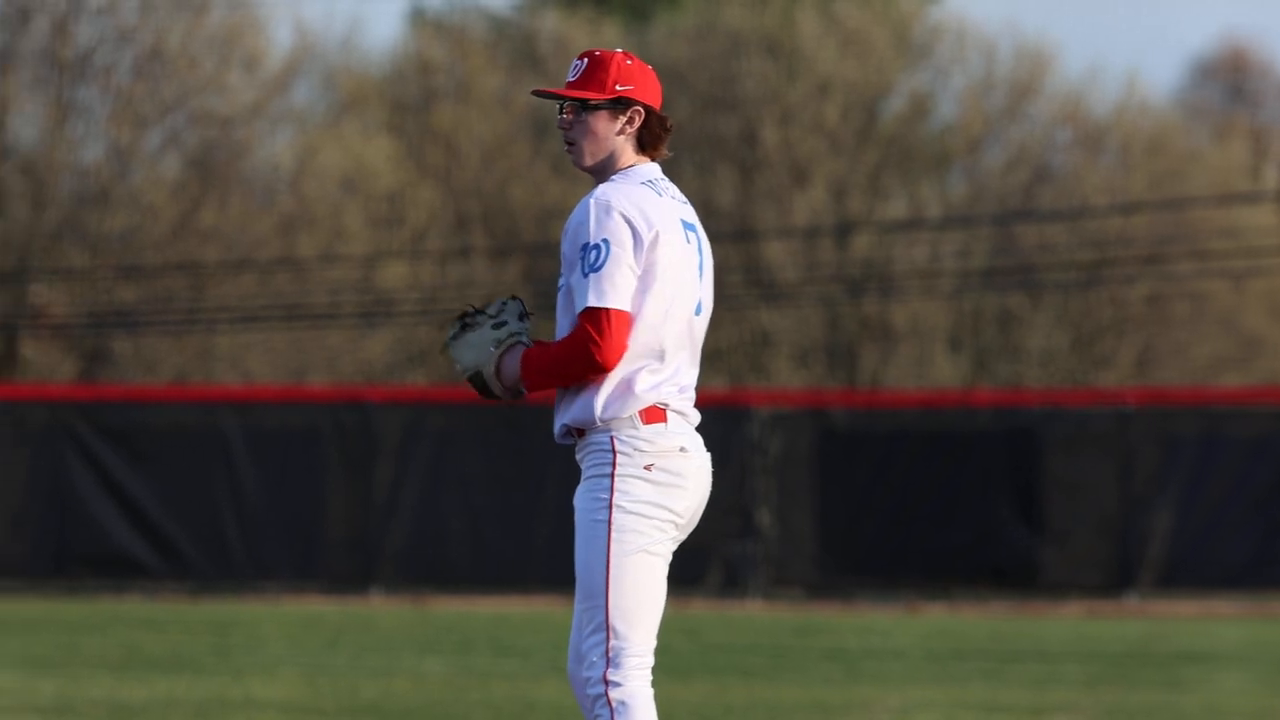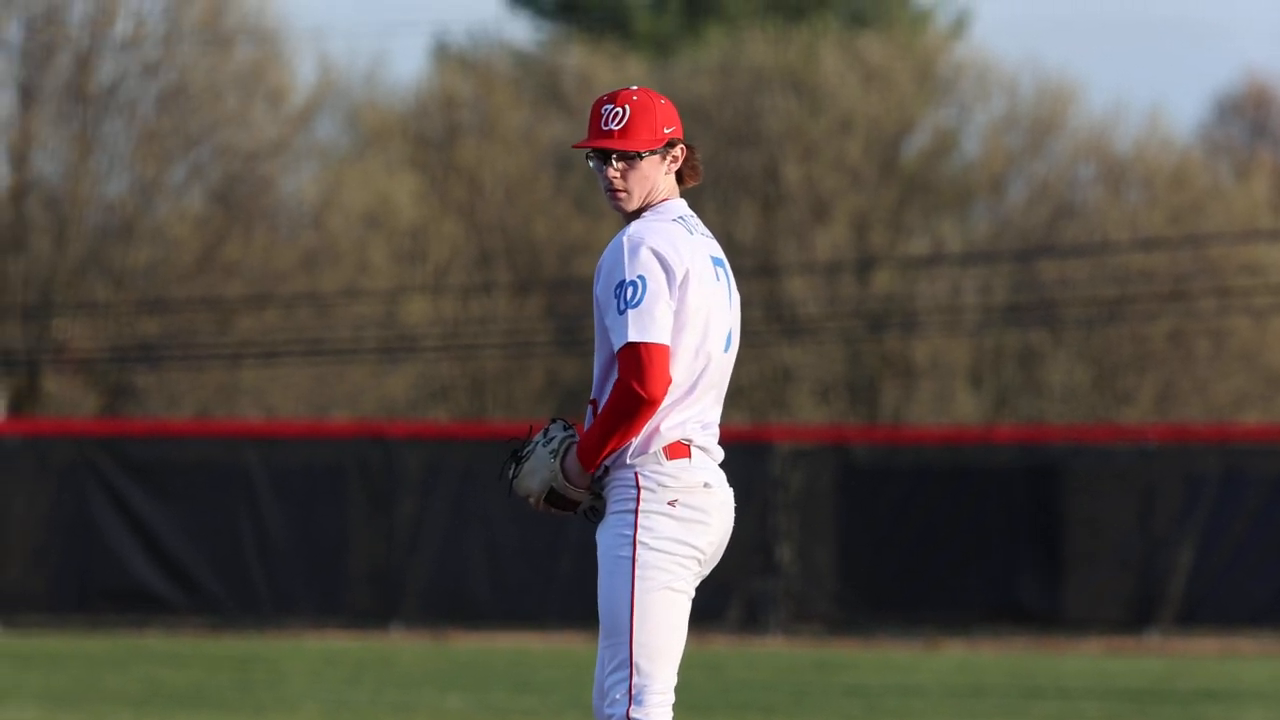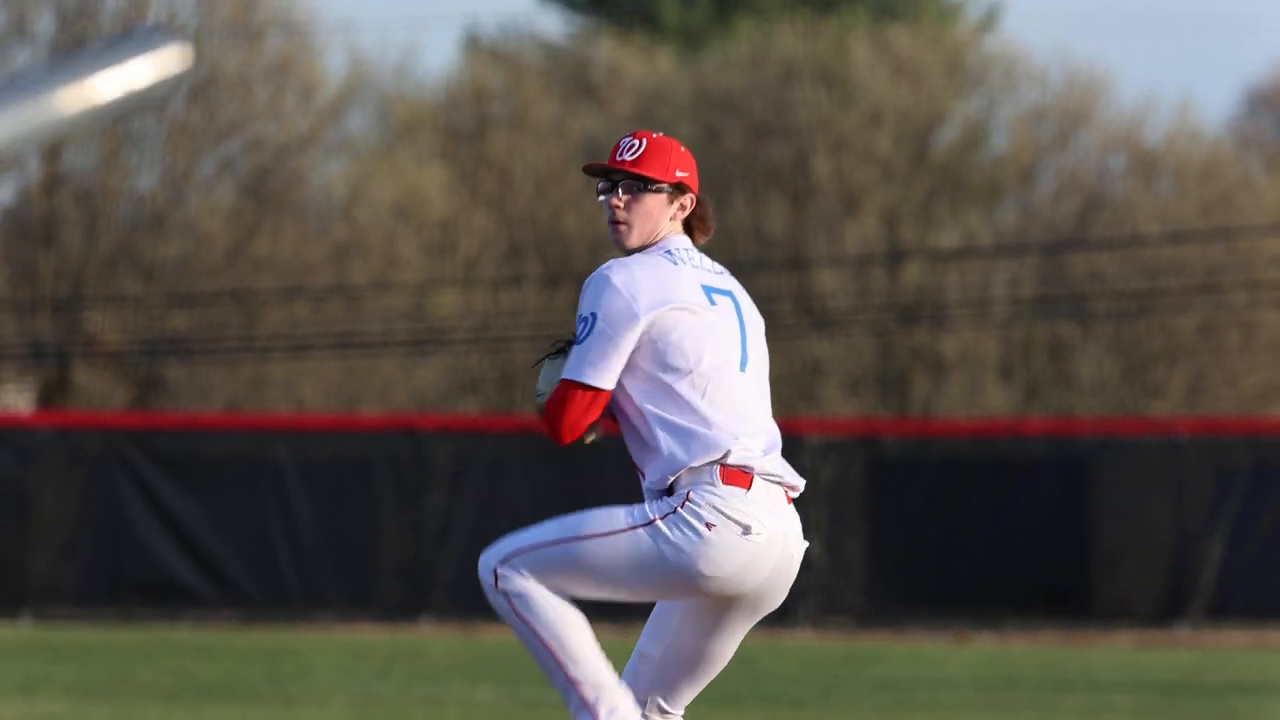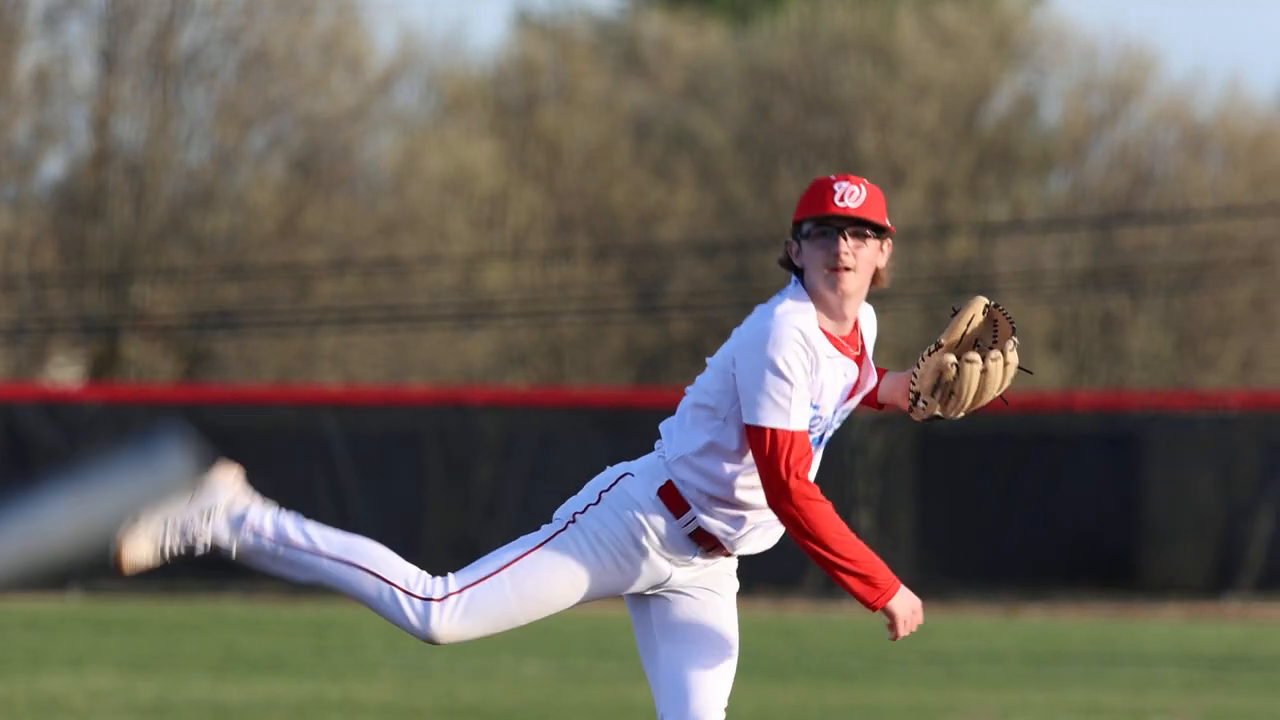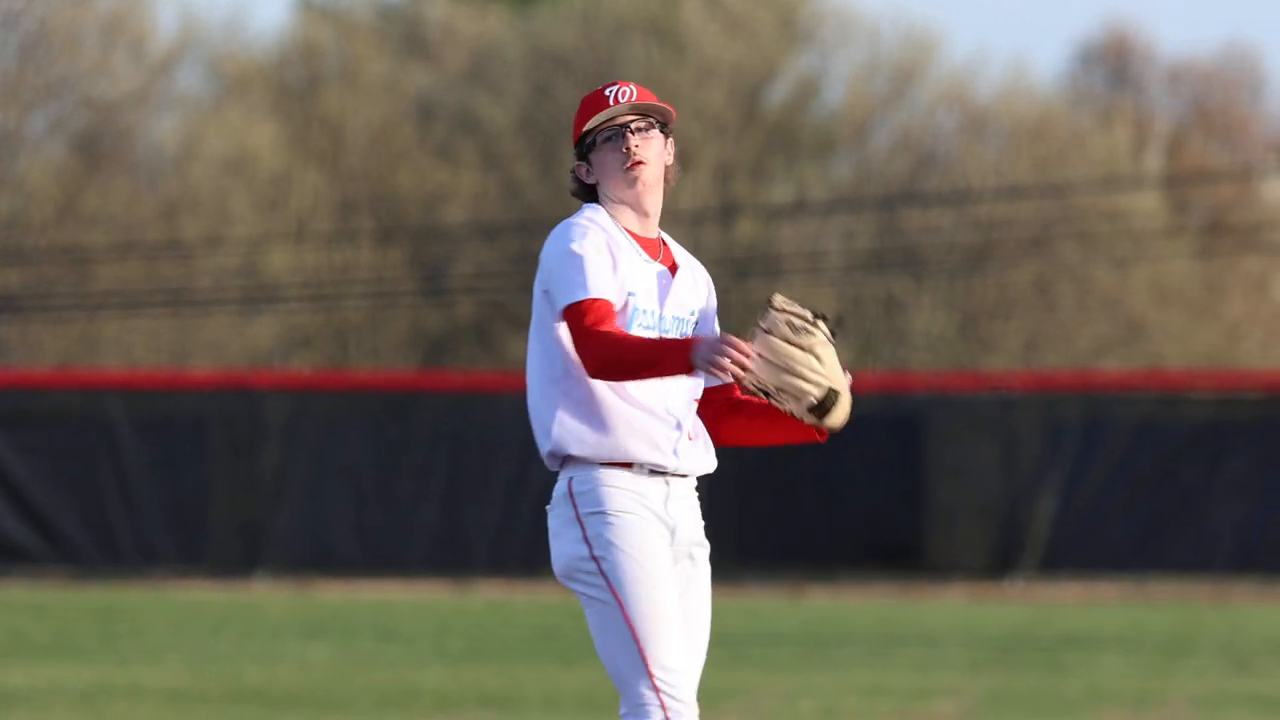
dt=1s
person 1, frame 1
left shoulder: (609, 206)
right shoulder: (676, 207)
left elbow: (600, 347)
left wrist: (522, 367)
right wrist: (540, 351)
left hip: (630, 456)
right hip: (676, 449)
right knee: (594, 665)
person 1, frame 2
left shoulder: (640, 245)
right shoulder: (704, 244)
left elbow: (646, 383)
left wrist: (584, 458)
right wrist: (596, 448)
left hip: (654, 492)
right hip: (700, 487)
person 1, frame 3
left shoulder: (619, 281)
right shoulder: (726, 287)
left elbow: (565, 422)
left wrist: (561, 389)
left hip: (713, 522)
right hip: (775, 537)
left knee: (504, 568)
person 1, frame 4
left shoulder: (859, 321)
right shoulder: (784, 334)
right elbow: (787, 491)
left wrist: (876, 386)
right wrist: (881, 588)
left hip: (700, 569)
right hip: (636, 523)
right knee: (431, 609)
right ankle: (221, 518)
person 1, frame 5
left shoulder: (692, 274)
right shoulder: (577, 241)
left elbow: (720, 418)
right elbow: (598, 353)
left wrist: (805, 418)
right wrist: (694, 353)
left hip: (676, 511)
right hip: (604, 505)
